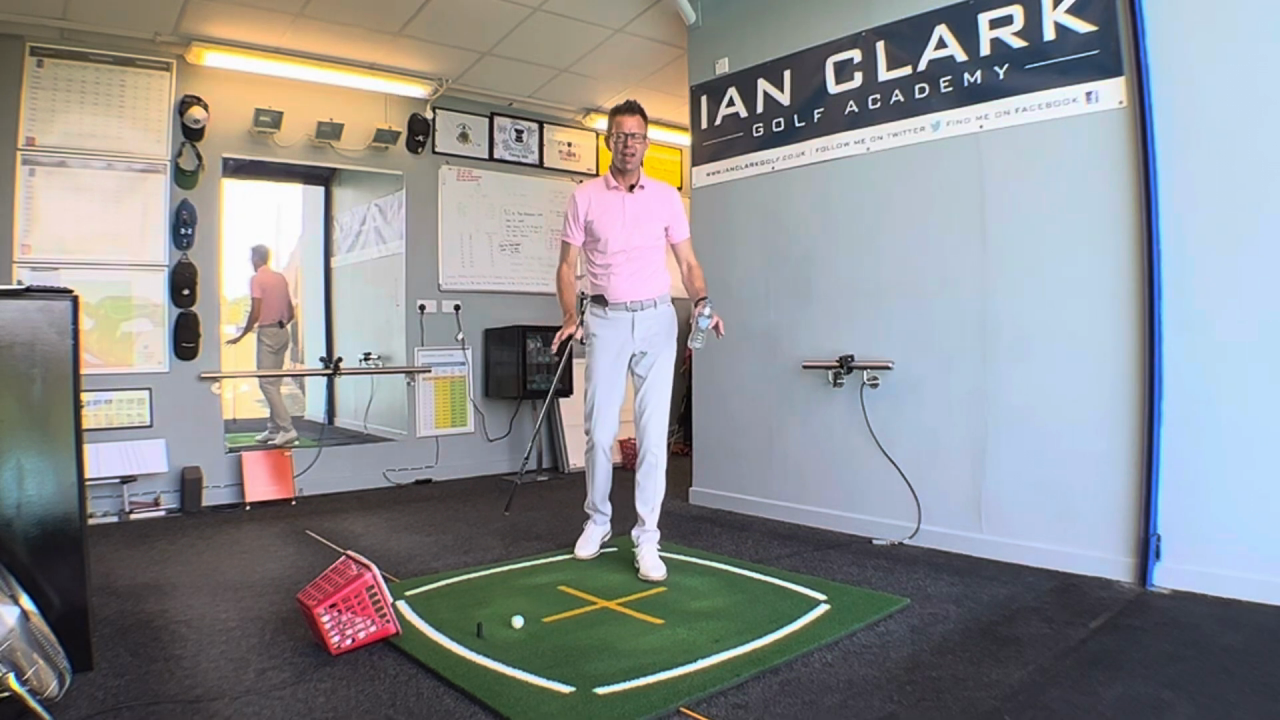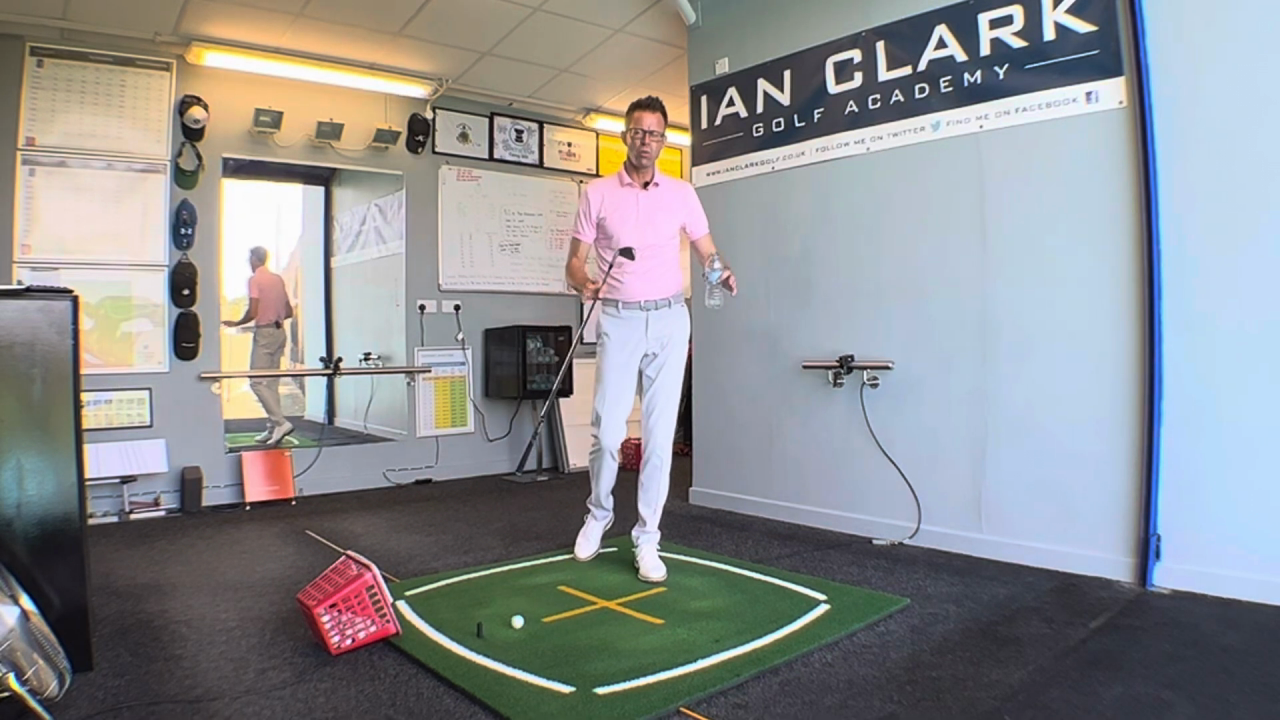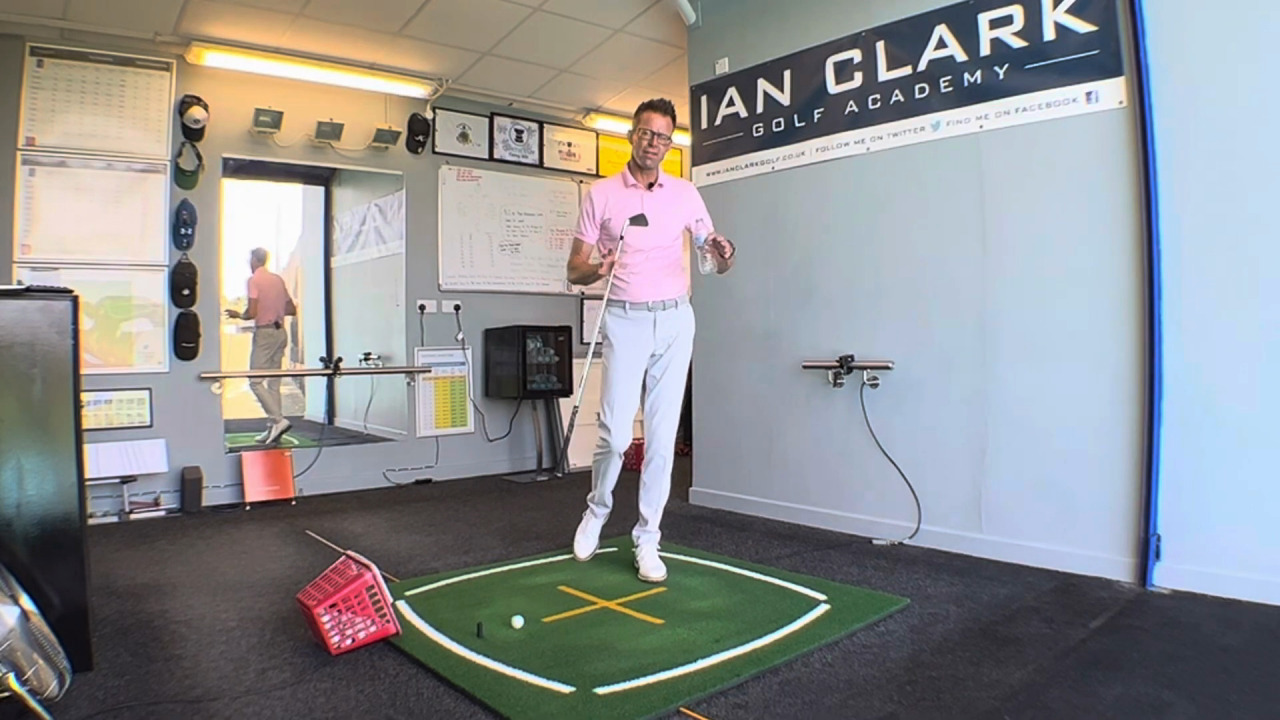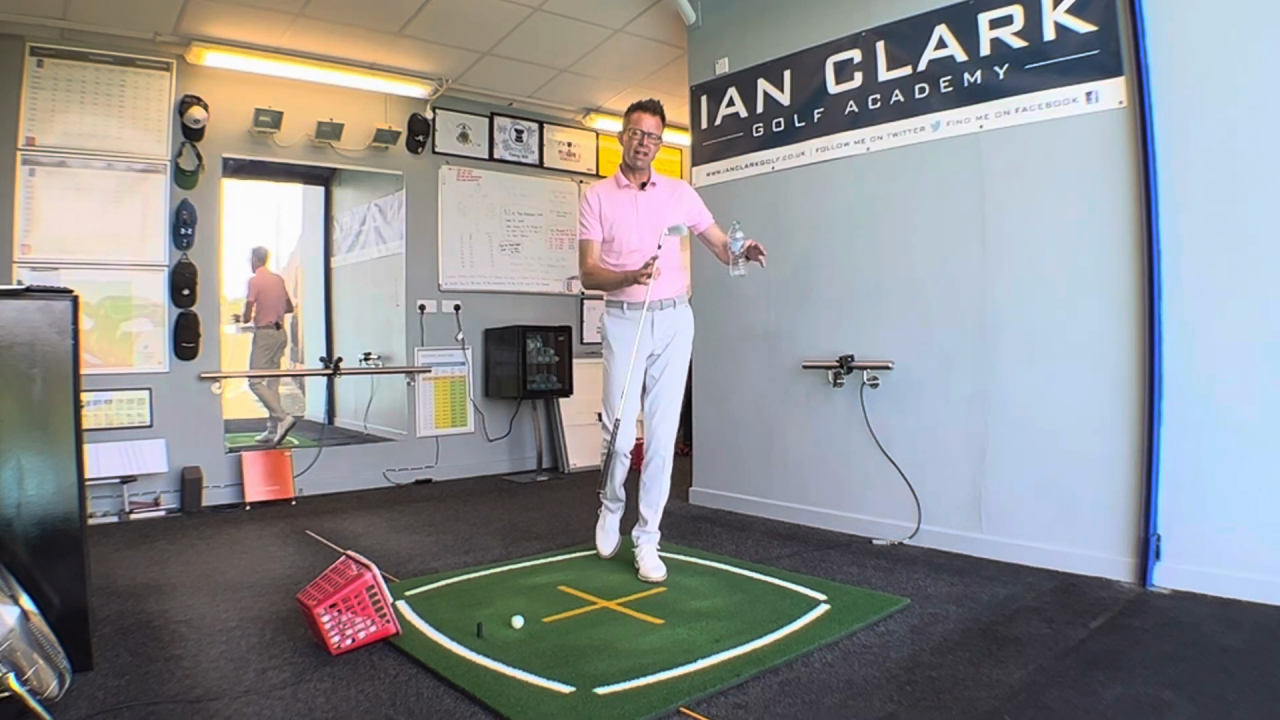
dt=0.5s
person 1, frame 1
left shoulder: (666, 196)
right shoulder: (584, 196)
left elbow: (687, 262)
right elbow: (567, 266)
left wrist: (703, 304)
right wrist: (570, 316)
left hip: (656, 320)
right hip: (606, 321)
left knee: (653, 433)
right knee: (600, 430)
left ankle: (646, 540)
right ankle: (598, 519)
person 1, frame 2
left shoulder: (681, 193)
right shoulder: (596, 193)
left elbow: (708, 252)
right elbow: (575, 260)
left wrist: (721, 273)
right wrist: (585, 283)
left hip: (668, 321)
right hip: (618, 321)
left knee: (659, 436)
right knee: (607, 431)
left ankle: (646, 540)
right ankle: (598, 514)
person 1, frame 3
left shoulder: (685, 193)
right shoulder: (600, 193)
left elbow: (715, 257)
right elbow: (574, 269)
left wrist: (722, 253)
right wrist: (596, 269)
left hip: (674, 321)
right hip: (624, 321)
left knee: (661, 436)
right knee: (615, 433)
left ankle: (646, 540)
right ankle: (597, 509)
person 1, frame 4
left shoulder: (680, 192)
right shoulder: (597, 196)
left elbow: (720, 244)
right elbow: (588, 274)
left wrist: (744, 251)
right wrist: (632, 276)
left hip: (673, 320)
right hip: (623, 321)
left knee: (662, 436)
right knee: (619, 433)
left ankle: (646, 539)
right ankle: (612, 507)
person 2, frame 1
left shoulder: (257, 279)
right shoulder: (281, 278)
left elbow: (255, 314)
right elbow: (291, 313)
left wrist: (241, 336)
left hip: (267, 333)
right hip: (283, 332)
left knee: (266, 383)
right knee: (274, 383)
left ankle: (287, 428)
right ankle: (274, 430)
person 2, frame 2
left shoulder: (255, 279)
right shoulder: (278, 279)
left elbow: (253, 313)
right elbow: (289, 312)
left wrist: (236, 323)
left hip: (264, 333)
right hip: (279, 332)
left knee: (257, 381)
right knee: (271, 382)
left ankle: (281, 422)
right ankle: (273, 429)
person 2, frame 3
left shoulder: (254, 280)
right shoulder: (278, 279)
left elbow: (252, 313)
right elbow: (292, 309)
left wrist: (239, 315)
left hip: (264, 333)
right hip: (279, 332)
left knee: (256, 381)
right knee: (273, 382)
left ankle: (278, 420)
right ankle: (273, 428)
person 2, frame 4
left shoulder: (255, 280)
right shoulder: (278, 279)
left elbow: (247, 317)
right elbow: (289, 307)
left wrist: (242, 319)
left hip: (265, 334)
right hip: (279, 333)
left knee: (255, 381)
right knee: (272, 382)
left ankle: (283, 418)
right ankle: (274, 429)
